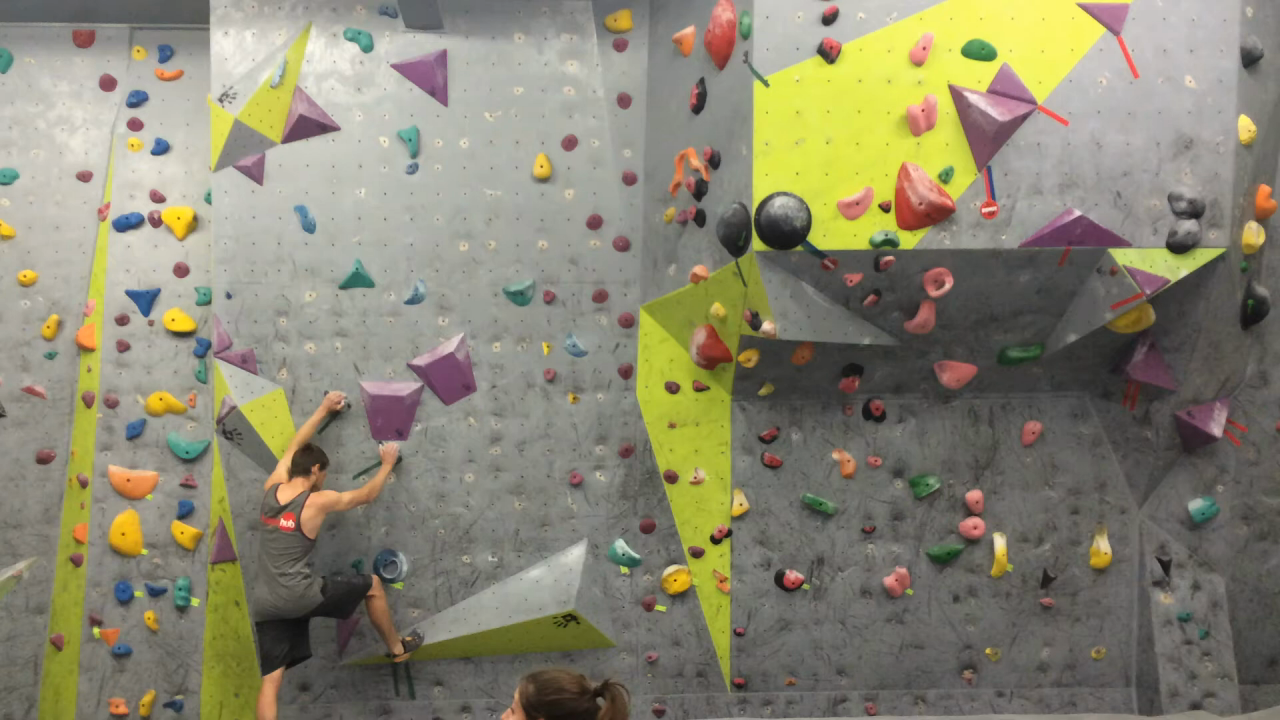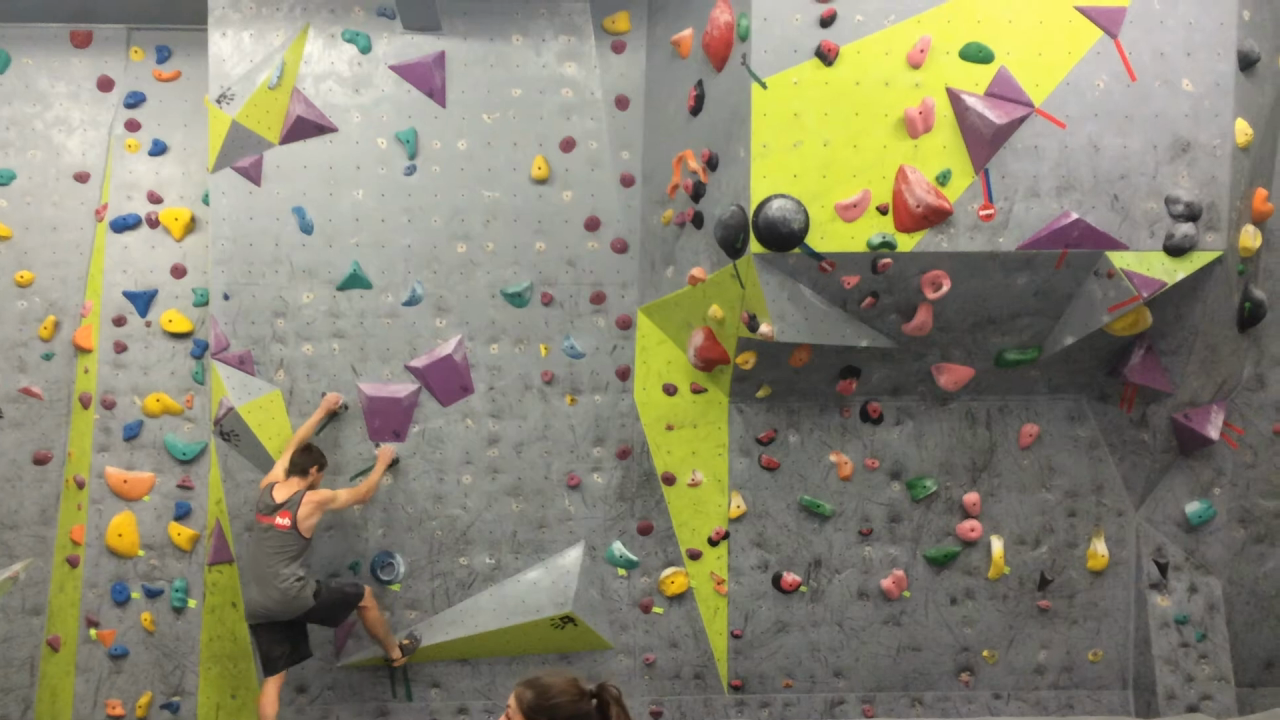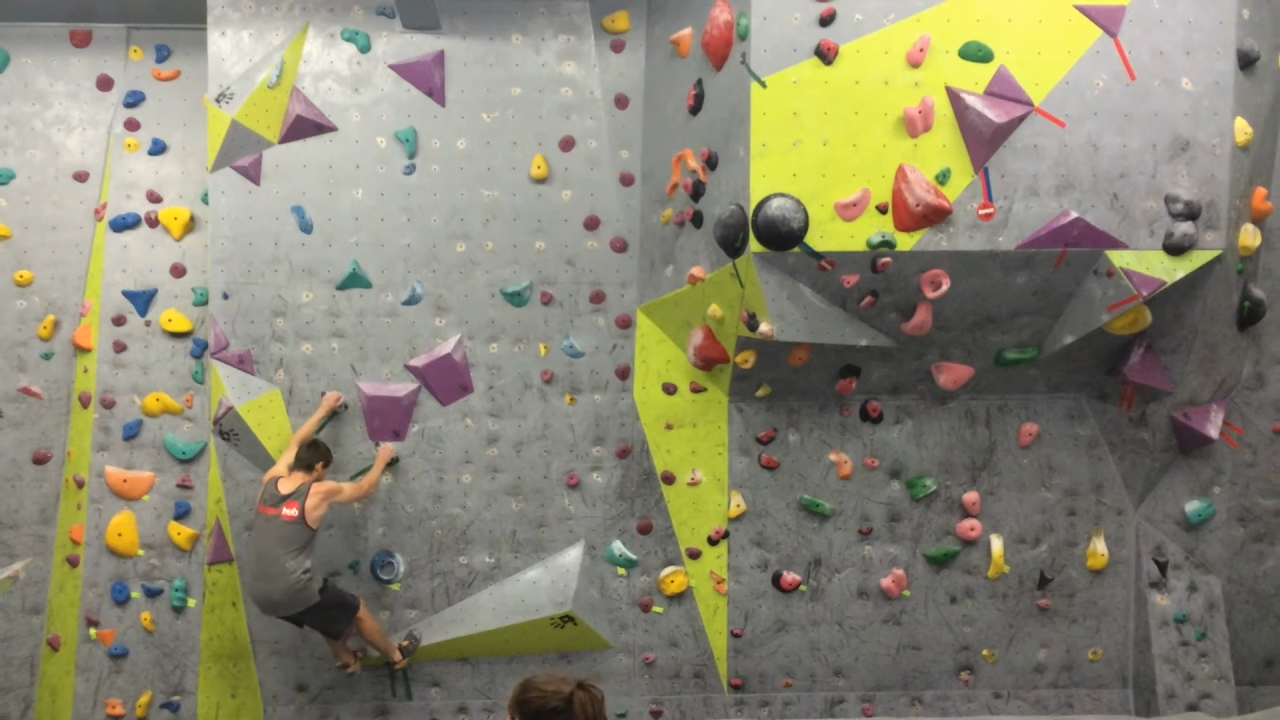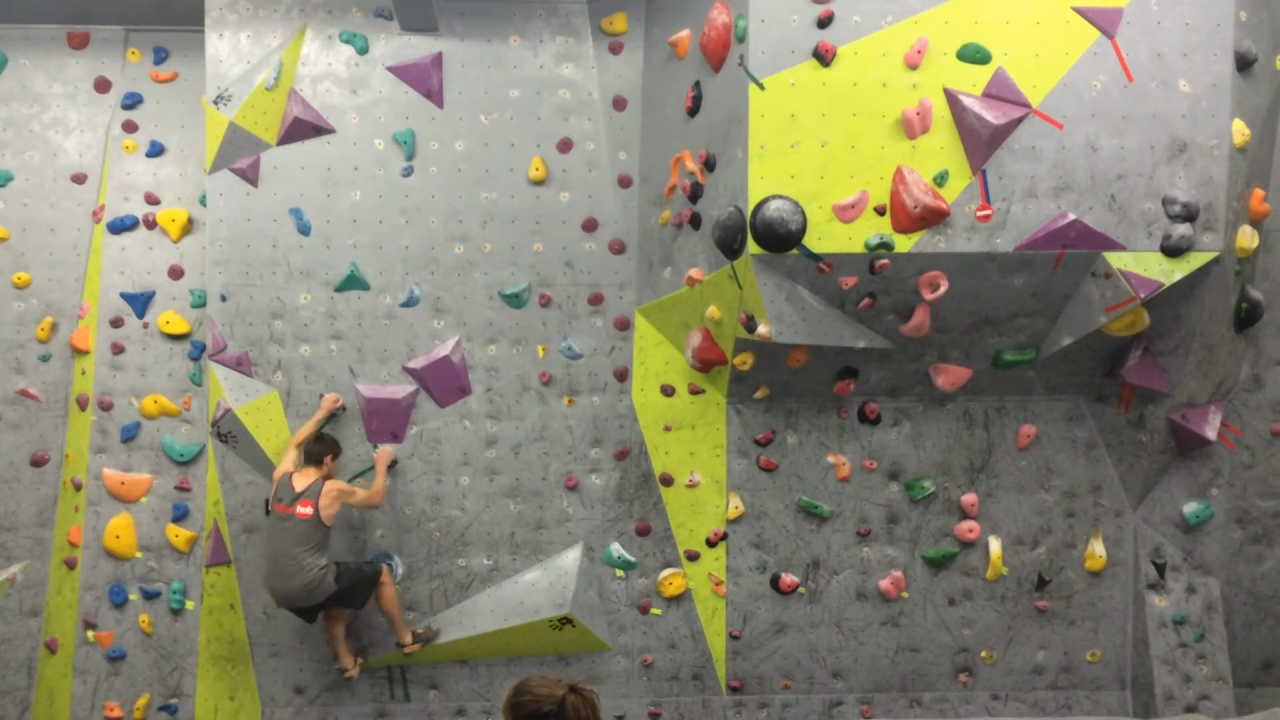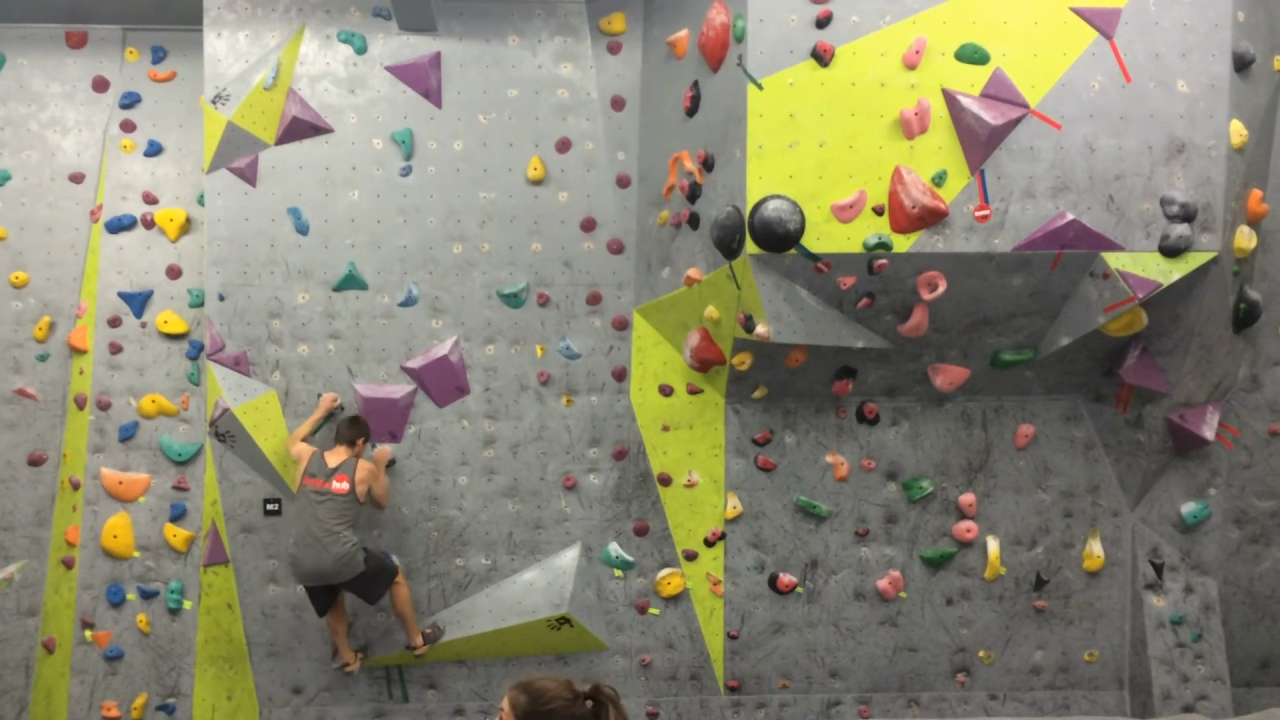
dt=0.5s
person 1, frame 1
left shoulder: (272, 488)
right shoulder: (318, 502)
left elbow: (295, 447)
right elbow: (366, 495)
left wrist: (323, 410)
right wrist: (387, 463)
left hip: (264, 603)
right hip: (299, 596)
left knee: (271, 679)
right knee: (372, 585)
right ankle: (397, 647)
person 1, frame 2
left shoulder: (267, 486)
right shoulder: (314, 500)
left elbow: (293, 447)
right elbow: (362, 494)
left wrist: (322, 411)
right wrist: (382, 463)
left hip: (256, 604)
right hip: (291, 597)
left knee: (273, 679)
right knee: (364, 596)
right ankle: (394, 652)
person 1, frame 3
left shoulder: (271, 481)
right shoulder: (319, 492)
left elbow: (296, 444)
right elbow: (364, 489)
left wrist: (324, 410)
right wrist: (382, 460)
left hip: (260, 594)
right hip: (292, 592)
left knee: (328, 608)
right knee: (357, 610)
left ankle: (346, 658)
right ankle: (396, 655)
person 1, frame 4
left shoulder: (281, 477)
right shoulder: (332, 490)
left elbow: (294, 444)
right elbow: (375, 498)
left wrist: (322, 413)
right wrist: (381, 465)
left hip: (277, 589)
right hip: (310, 586)
left knee: (335, 601)
right knee: (381, 575)
left ankle: (346, 662)
right ankle: (406, 638)
person 1, frame 5
left shoulder: (308, 457)
right shoulder: (365, 469)
left elbow: (292, 442)
right elbow: (381, 503)
left wrist: (321, 412)
right wrist: (381, 466)
left hip: (302, 565)
right hip: (341, 561)
left knee: (333, 605)
right knee: (396, 578)
left ankle: (348, 659)
right ankle: (416, 639)
